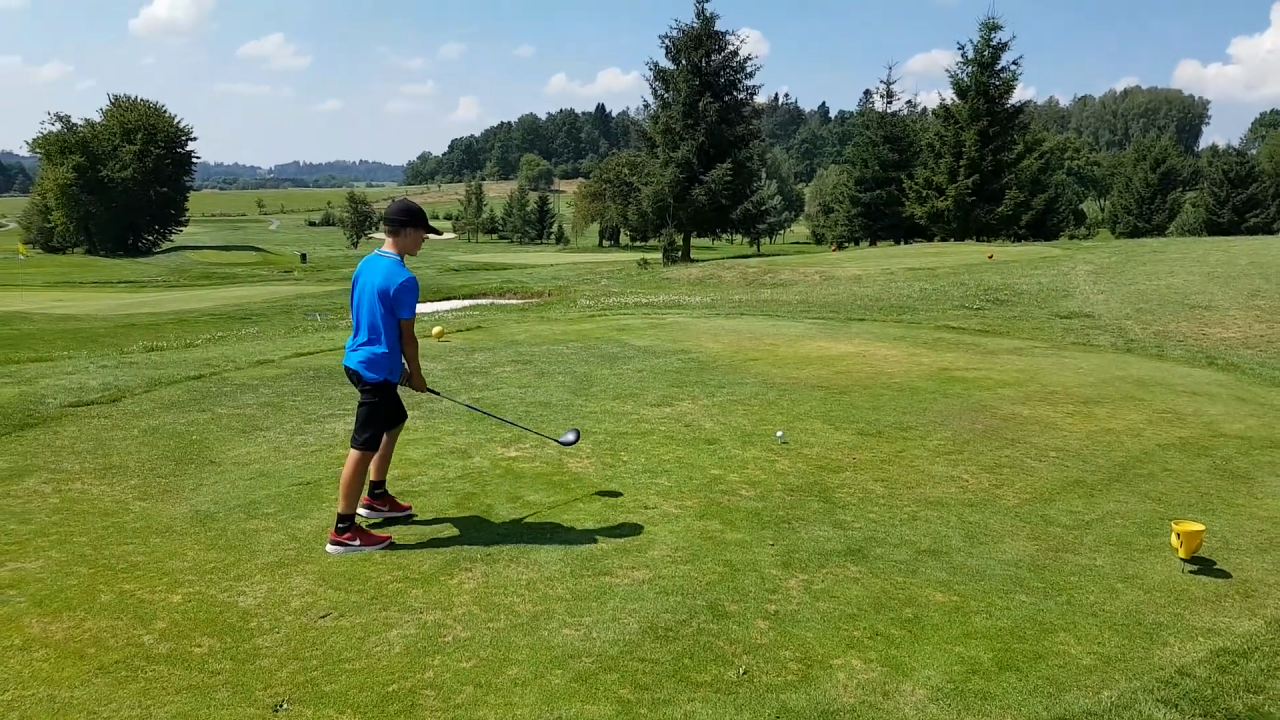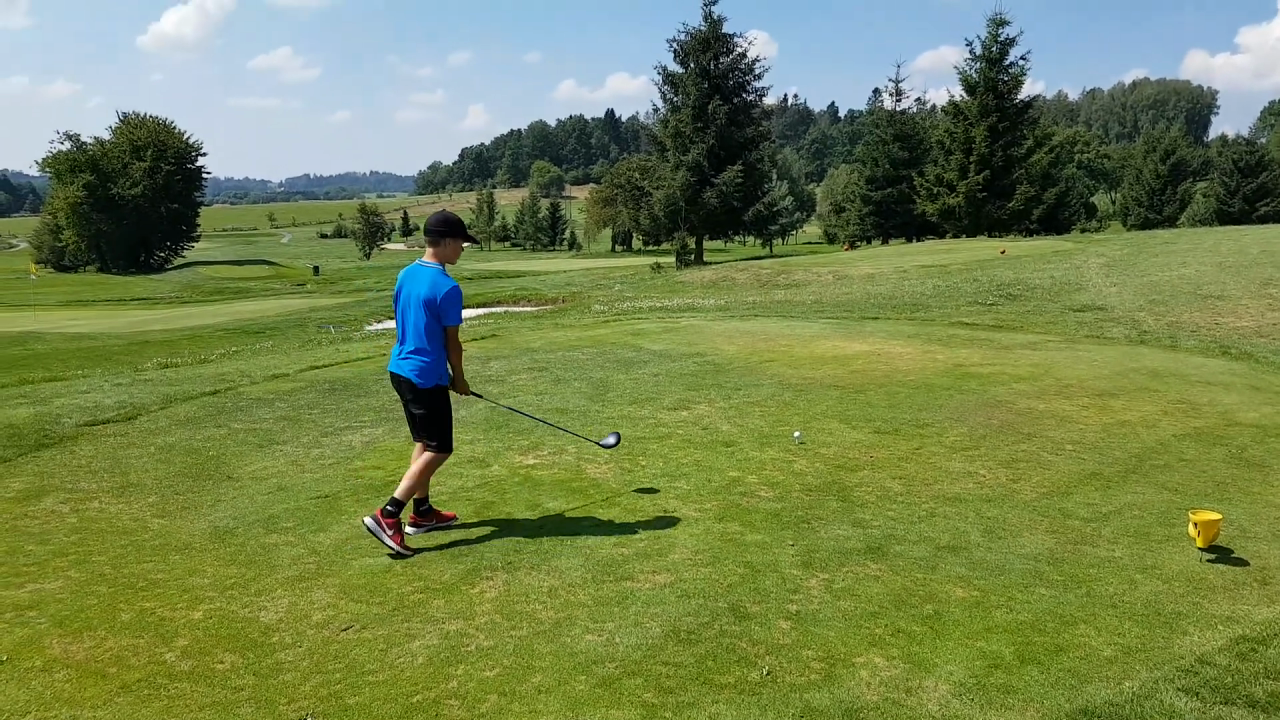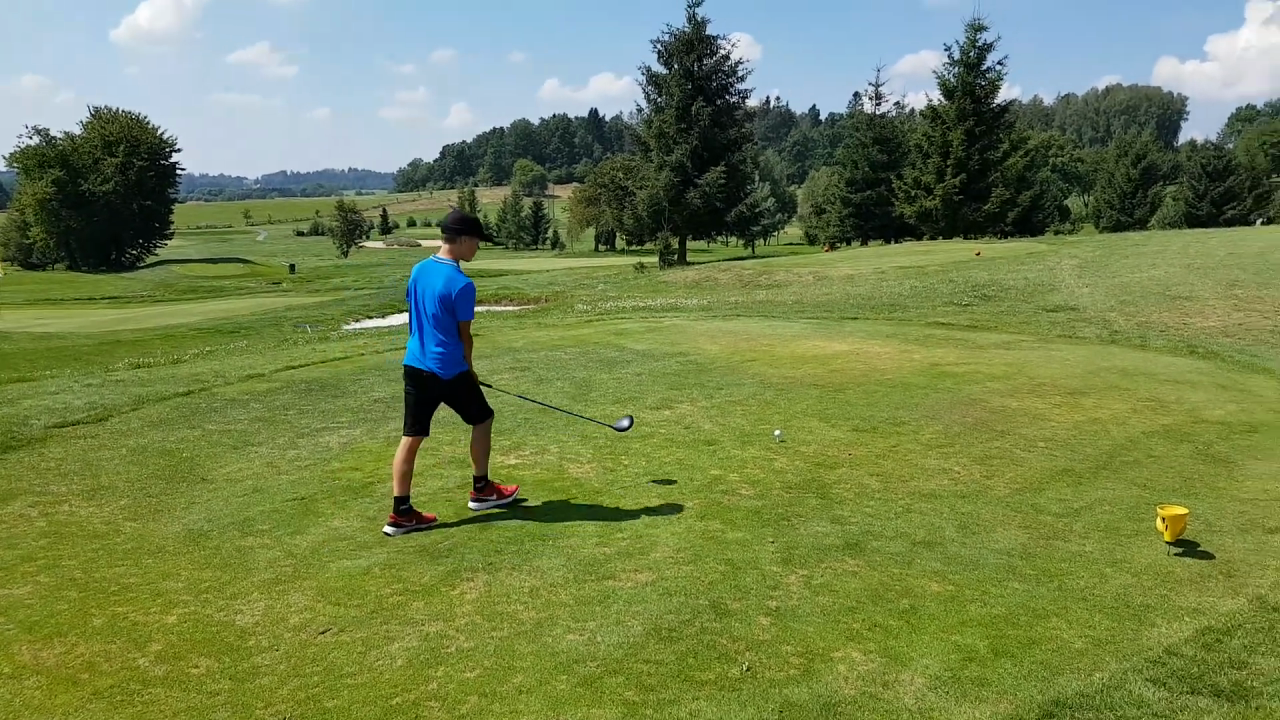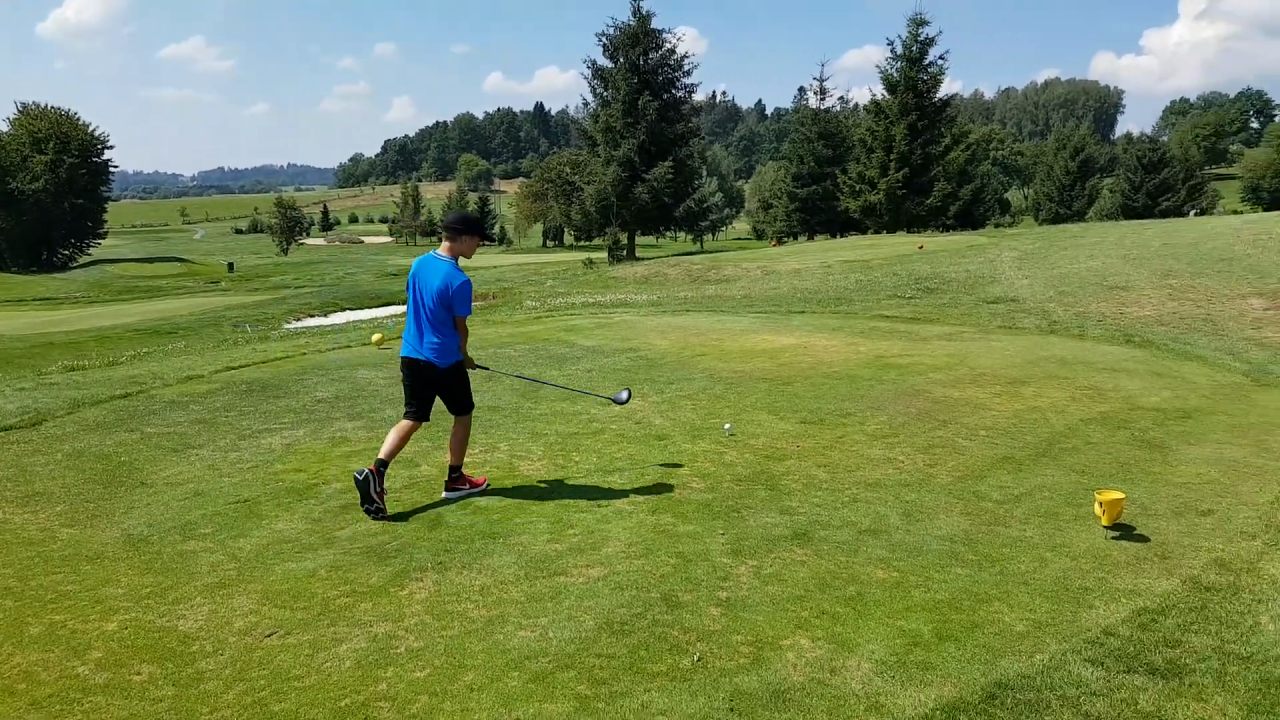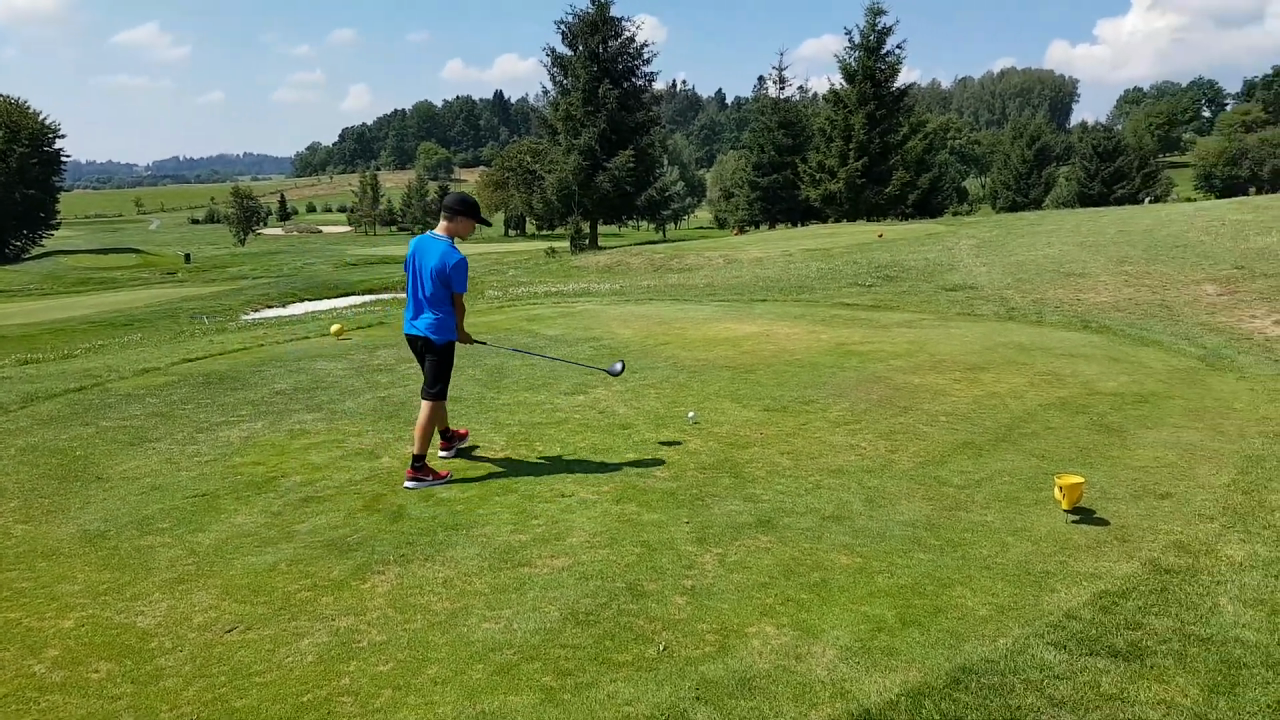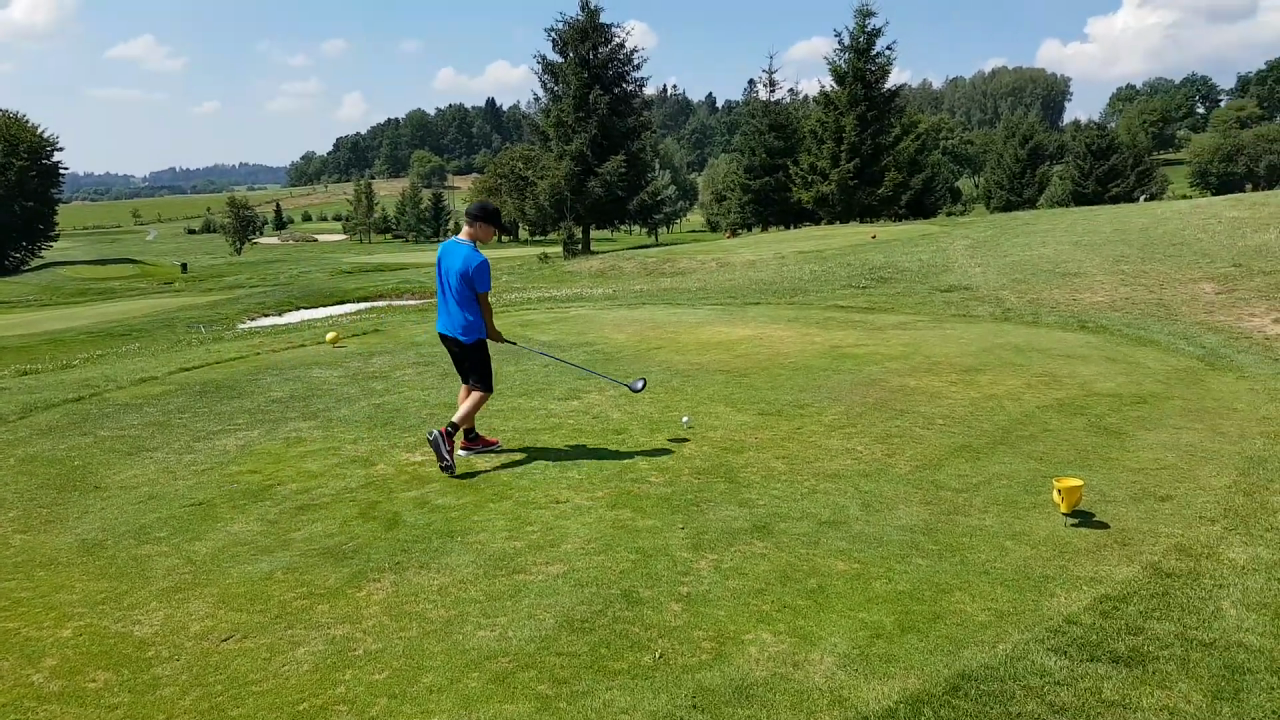
dt=0.3s
person 1, frame 1
left shoulder: (365, 264)
right shoulder: (403, 278)
right elbow: (406, 335)
left wrist: (399, 368)
right wrist: (416, 375)
left hip: (358, 361)
right hip: (377, 369)
left knee: (394, 421)
right knee: (363, 447)
left ankle: (376, 496)
right ankle: (343, 530)
person 1, frame 2
left shoulder: (405, 275)
right shoulder: (447, 288)
right elbow: (451, 341)
right wrist: (459, 378)
left hip: (400, 371)
right hip: (428, 377)
left knee: (424, 443)
right knee: (436, 451)
left ankle: (420, 512)
right ankle: (387, 515)
person 1, frame 3
left shoulder: (418, 270)
right shoulder: (461, 284)
right elbow: (464, 334)
right wrist: (468, 369)
left hip: (414, 365)
right hip: (447, 369)
left knee: (412, 436)
right knee: (482, 421)
left ankle: (400, 512)
right ankle: (481, 490)
person 1, frame 4
left shoulder: (418, 264)
right shoulder: (459, 281)
right elbow: (460, 327)
right wrist: (463, 356)
left hip: (410, 355)
right hip: (443, 359)
left knee: (413, 418)
right knee: (463, 414)
left ankle: (375, 472)
right ankle: (454, 480)
person 1, frame 5
left shoulder: (416, 243)
right shoulder: (455, 259)
right elbow: (458, 303)
right wrist: (460, 331)
left hip: (413, 329)
right hip: (438, 334)
left knee: (430, 389)
right knee: (433, 398)
left ankle: (447, 438)
right ankle: (417, 469)
person 1, frame 6
left shoulder: (444, 248)
right shoulder: (477, 261)
right elbow: (483, 303)
right wrist: (492, 331)
left hip: (445, 329)
right hip: (469, 334)
left knee: (469, 383)
right knee: (482, 390)
left ankle: (469, 438)
right ankle: (445, 434)
